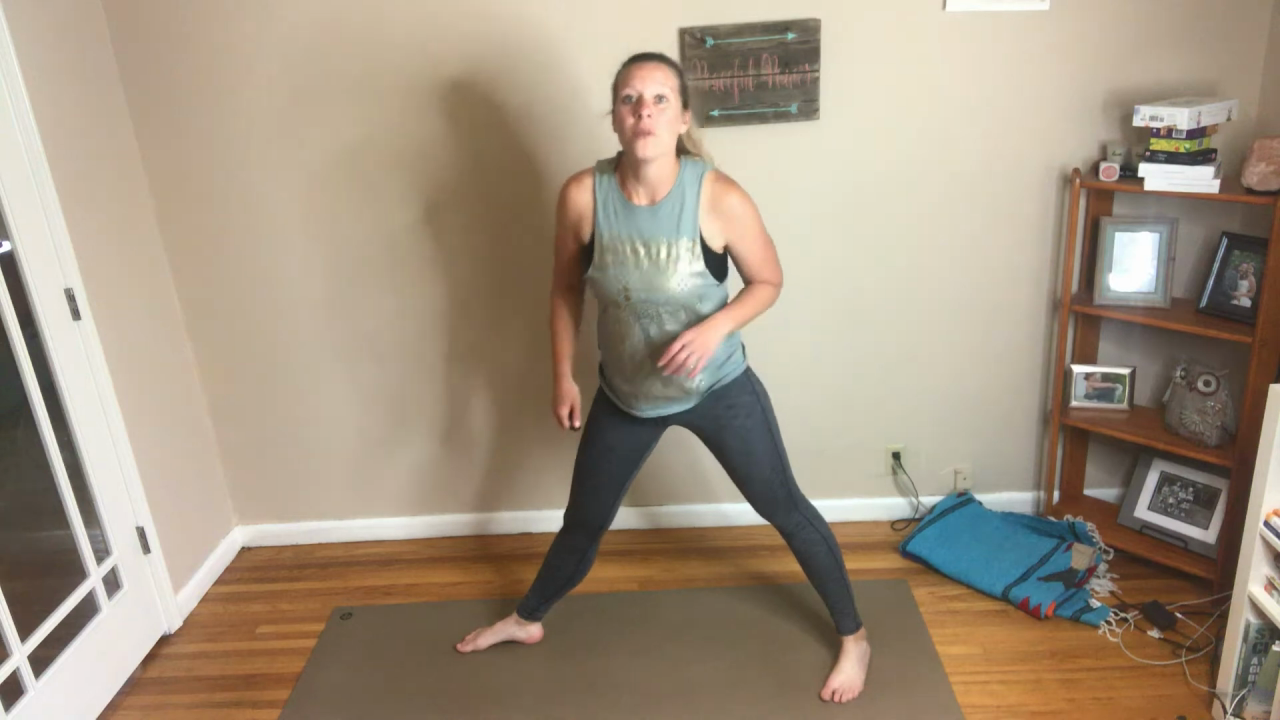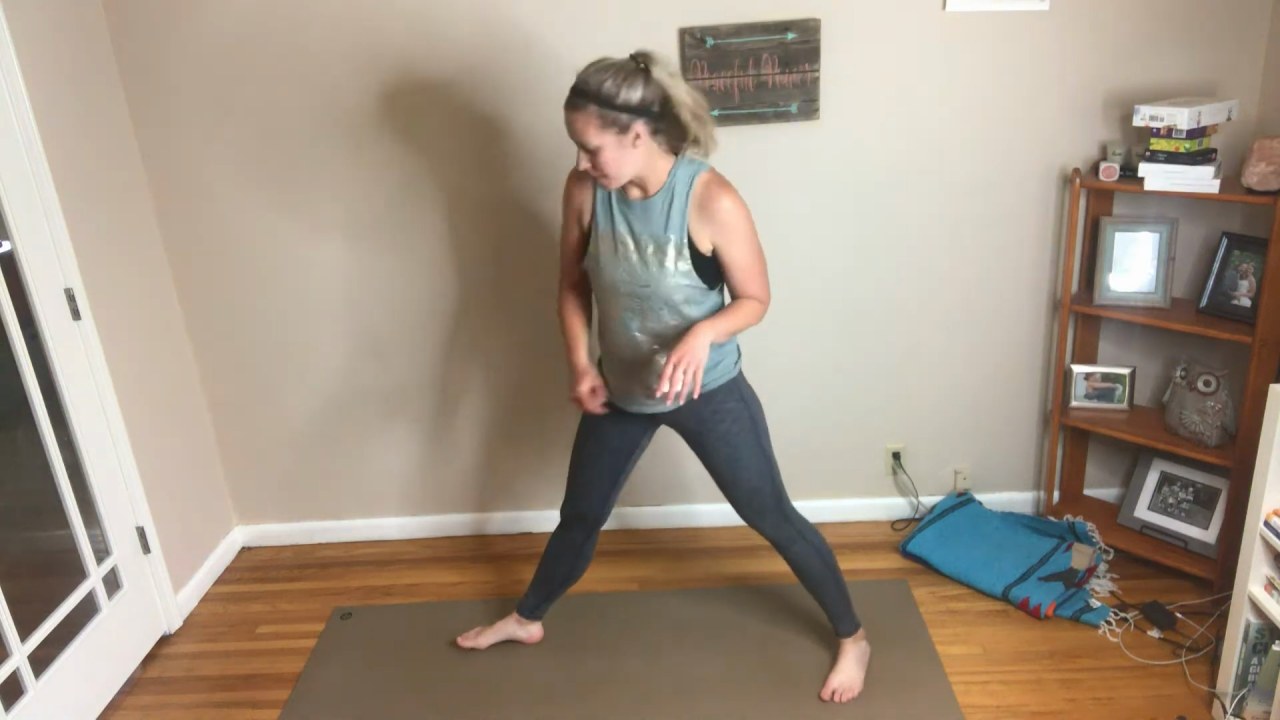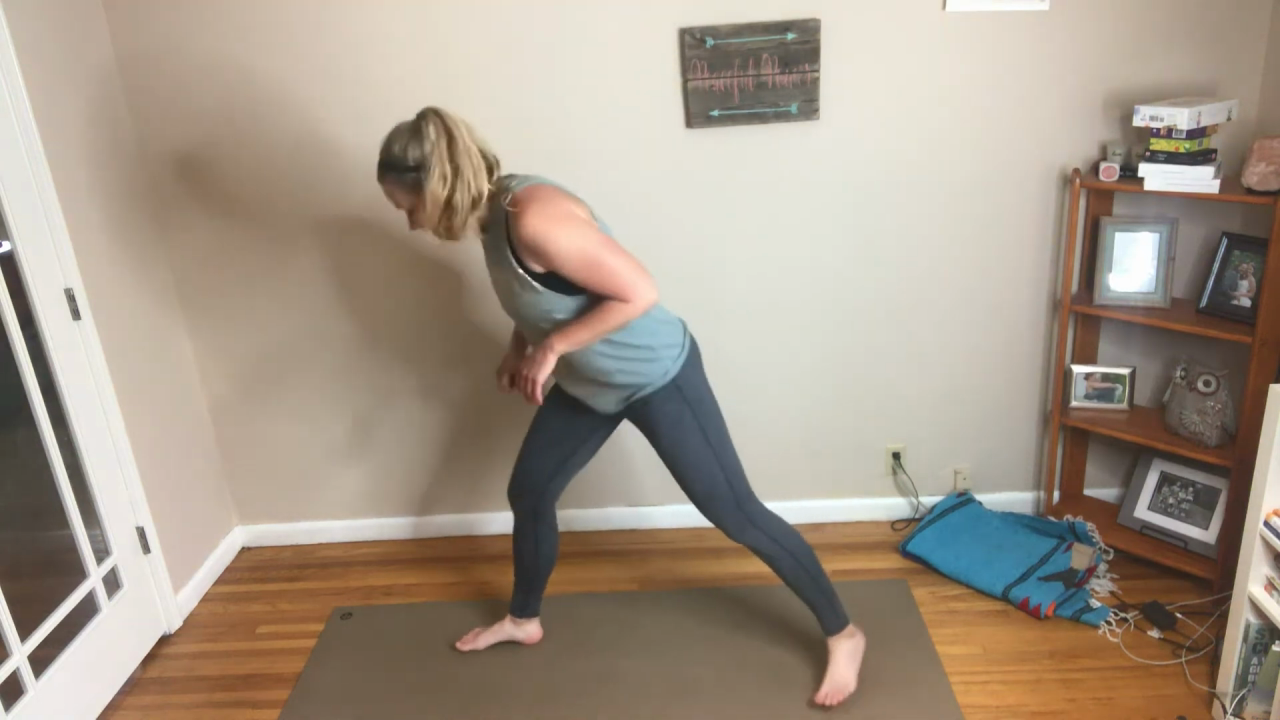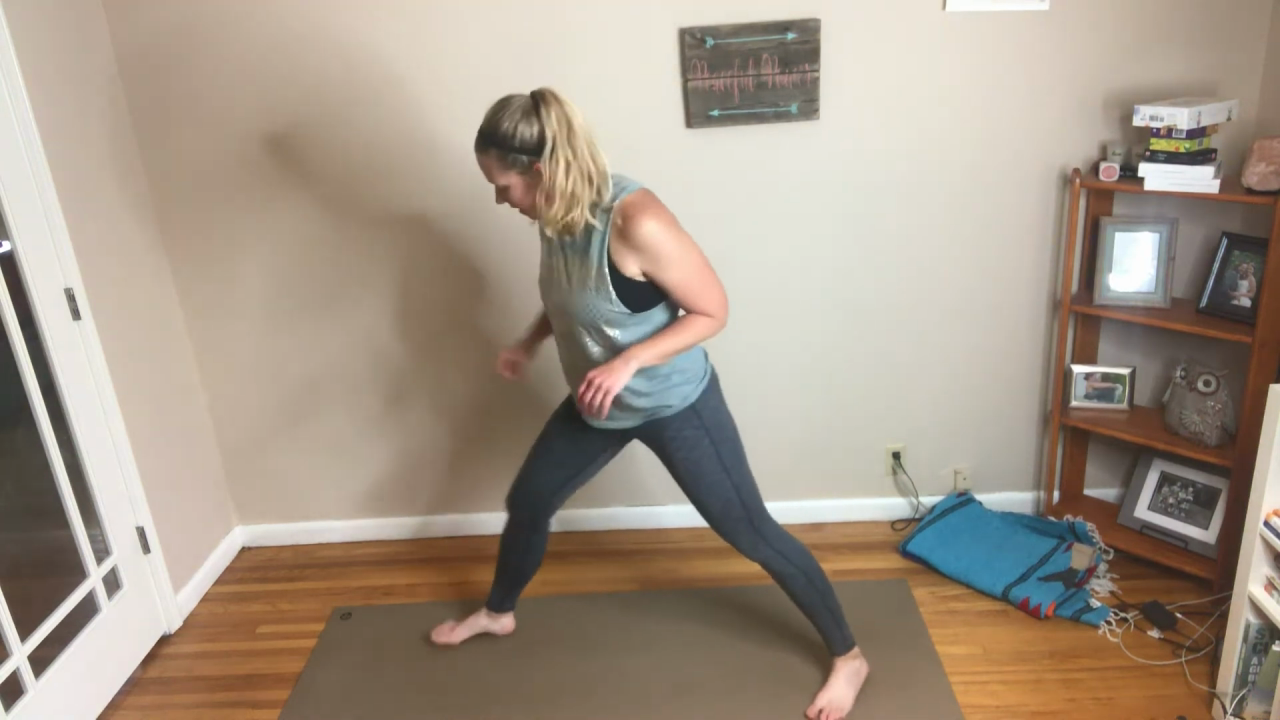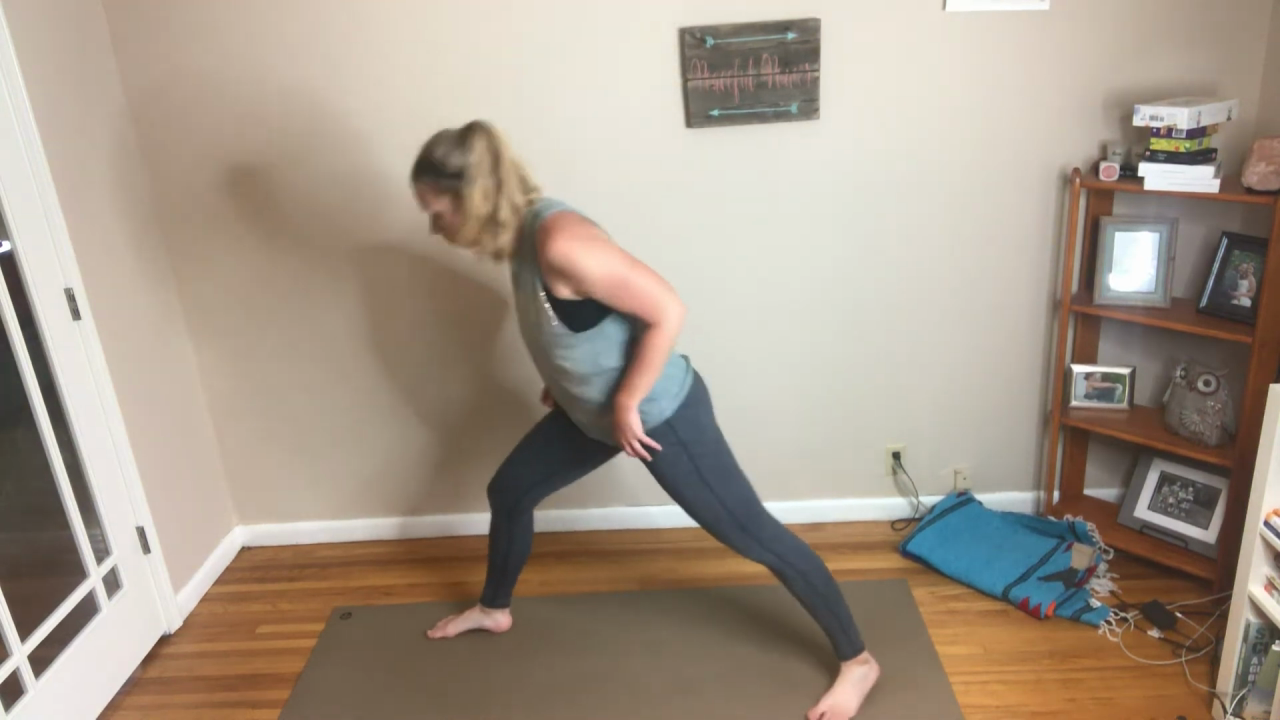
dt=1s
person 1, frame 1
left shoulder: (719, 197)
right shoulder: (582, 195)
left elbow: (768, 282)
right elbow: (566, 288)
left wrist: (717, 327)
right wrist: (563, 375)
left hip: (717, 388)
right hip: (624, 393)
left knee: (784, 509)
right knee: (584, 519)
left ankle: (853, 638)
right ankle: (526, 620)
person 1, frame 2
left shoulder: (711, 199)
right shoulder: (584, 190)
left elbow: (755, 299)
right elbow: (573, 285)
left wrist: (700, 336)
right wrist: (581, 365)
left hip: (709, 391)
right hip: (621, 390)
left knee: (772, 519)
right knee: (580, 514)
left ankle: (851, 639)
right ankle: (526, 619)
person 1, frame 3
left shoulder: (532, 216)
right shoulder: (492, 212)
left elbow: (637, 292)
left wrist: (552, 348)
right wrist: (520, 346)
left hip: (657, 376)
right hip: (584, 382)
left knee: (739, 515)
right knee: (529, 493)
left ankle: (843, 636)
right ankle: (523, 619)
person 1, frame 4
left shoulder: (636, 219)
right shoulder: (558, 213)
left elbow: (712, 311)
left wrist: (629, 360)
right wrist: (530, 339)
left hip: (675, 404)
right hip: (597, 402)
left knee: (750, 532)
right knee: (526, 501)
left ankle: (848, 657)
right ankle: (497, 613)
person 1, frame 5
left shoulder: (557, 241)
right shoulder: (520, 234)
left elbow: (666, 313)
left wrist: (626, 403)
right wrist: (564, 381)
left hip: (657, 414)
right hip: (591, 412)
left knee: (753, 535)
right knee: (507, 491)
left ankle: (858, 662)
right ankle: (493, 609)
